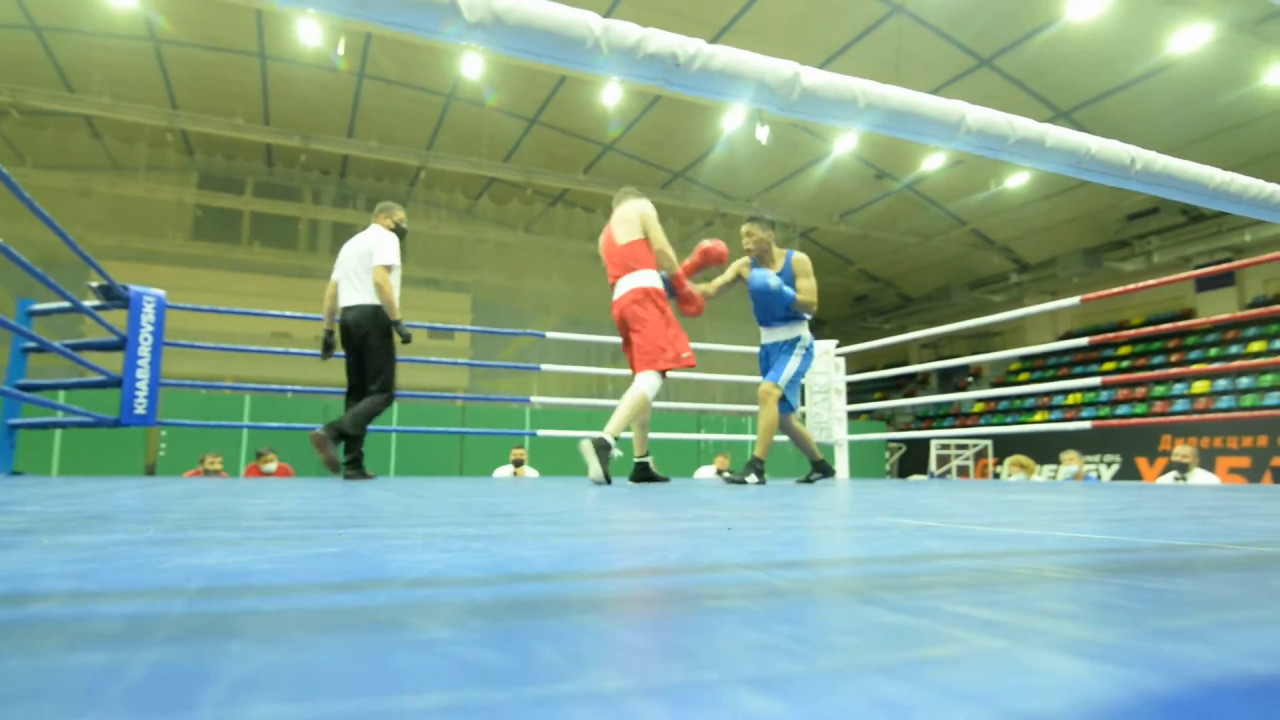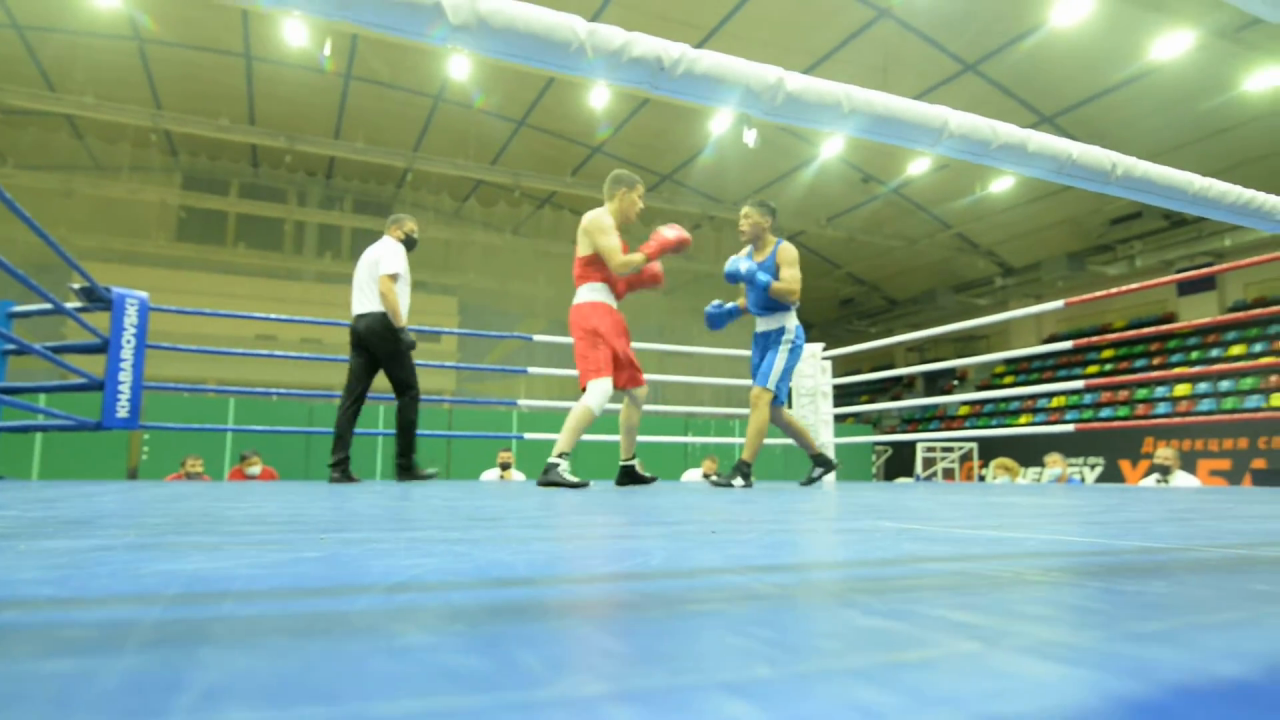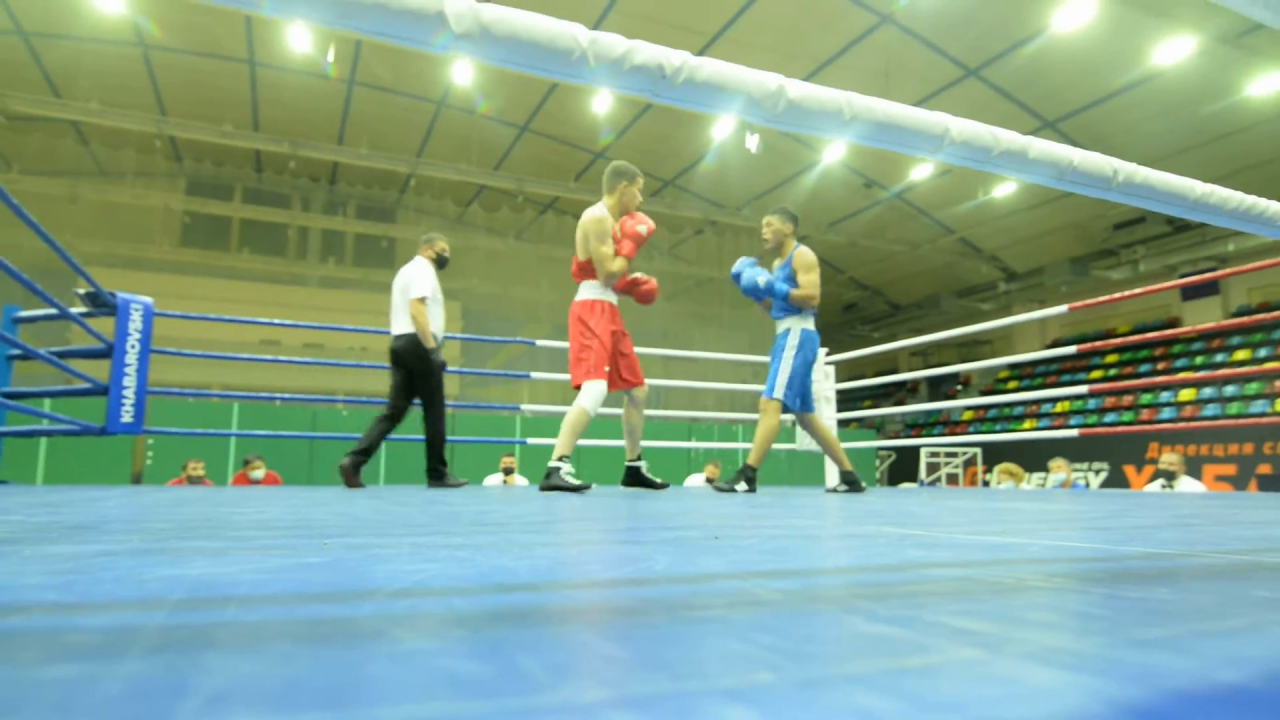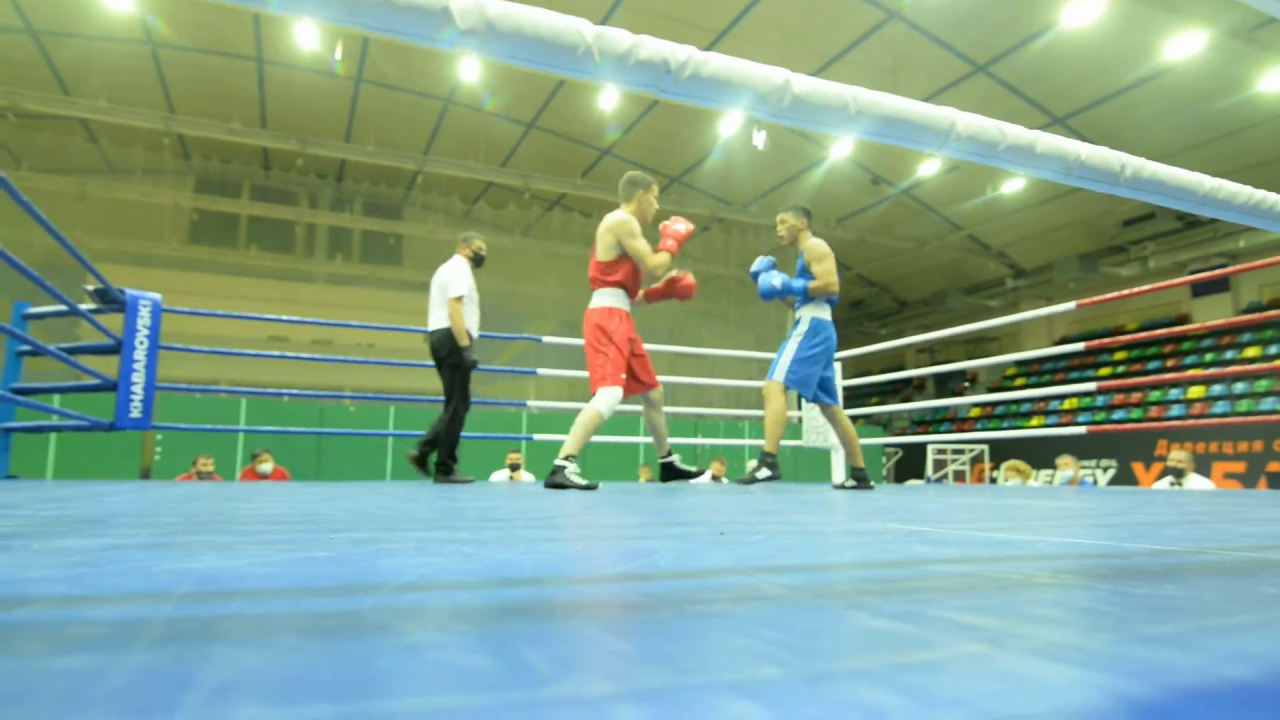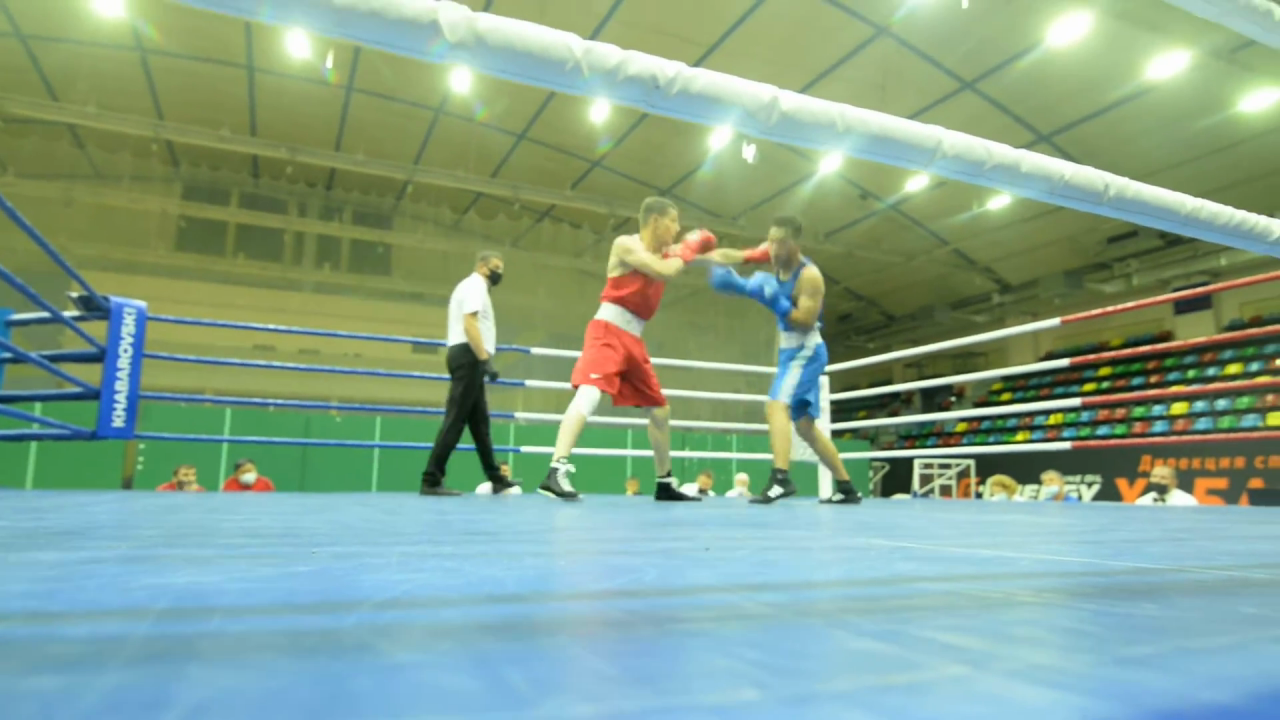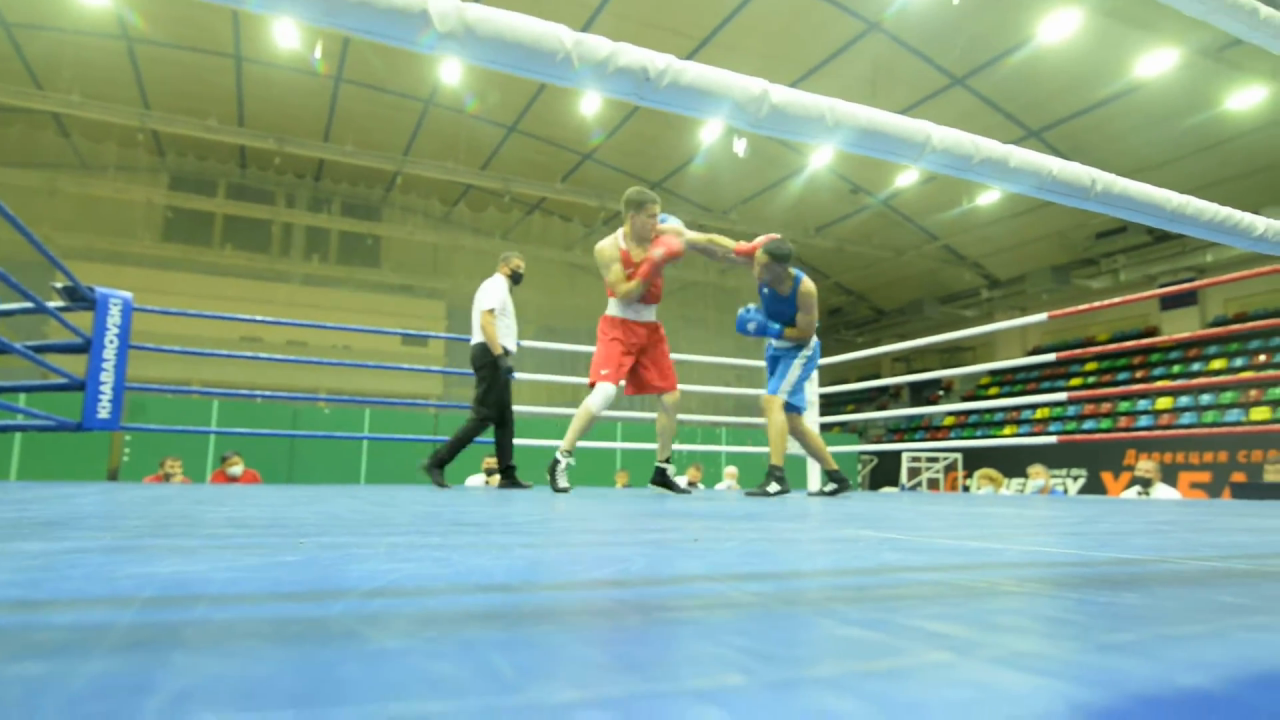
dt=0.2s
person 1, frame 1
left shoulder: (607, 238)
right shoulder: (636, 208)
right elbow: (662, 251)
left wrist: (692, 263)
right wrist: (684, 287)
left hip: (624, 303)
right hip: (642, 298)
left knee: (649, 378)
right knee: (650, 377)
left ankle: (642, 464)
right ankle: (603, 442)
person 1, frame 2
left shoulder: (610, 225)
right shoulder: (597, 219)
right elbow: (621, 267)
left wrist: (640, 276)
right wrist: (658, 246)
left hip: (607, 317)
right hip: (593, 313)
left knee: (636, 391)
right knee: (600, 389)
left ankle: (628, 467)
right ankle: (555, 465)
person 1, frame 3
left shoulder: (607, 220)
right shoulder: (598, 217)
right elbow: (605, 274)
left wrist: (630, 284)
right wrist: (631, 242)
left hip: (606, 313)
right hip: (593, 311)
left knee: (637, 391)
right knee: (595, 389)
left ankle: (634, 468)
right ankle: (556, 468)
person 1, frame 4
left shoulder: (628, 226)
right shoulder: (620, 222)
right elbow: (652, 266)
left wrist: (664, 290)
right wrist: (673, 242)
left hip: (620, 322)
right hip: (608, 319)
left knee: (653, 392)
right knee: (610, 394)
left ankle: (667, 462)
right ankle: (562, 466)
person 1, frame 5
left shoulder: (667, 250)
right shoulder: (627, 245)
left elbow: (702, 251)
right elbow: (665, 271)
right wrist: (687, 250)
left hip: (633, 342)
right hip: (606, 334)
left knee: (660, 411)
right knee: (589, 395)
left ankle: (665, 482)
right ankle: (557, 470)
person 1, frame 6
left shoulder: (666, 232)
right shoulder: (607, 248)
left elbow: (707, 242)
right elbow: (624, 294)
left wrist: (744, 248)
right wrist: (651, 263)
left hip: (650, 327)
right hip: (619, 326)
left knee: (669, 399)
right knee: (604, 392)
left ankle: (663, 470)
right ankle: (561, 459)
person 2, frame 1
left shoulder: (798, 261)
right shoulder: (744, 265)
left elbow: (812, 305)
right elbow: (710, 291)
left wrist: (780, 289)
left hip: (796, 343)
right hip: (769, 347)
left knee: (768, 392)
right knee: (784, 418)
left ankle: (756, 468)
right ankle: (821, 465)
person 2, frame 2
left shoulder: (785, 251)
right shoulder: (746, 253)
left elbow: (791, 294)
left wrist: (754, 276)
right wrist: (728, 310)
left hip: (785, 335)
right hip: (763, 336)
left knee: (760, 398)
right knee: (773, 411)
left ankle: (742, 471)
right ankle: (820, 459)
person 2, frame 3
left shoulder: (802, 254)
right shoulder: (778, 264)
left elbow: (811, 298)
right elbow: (772, 307)
left wrist: (770, 286)
right wrist: (754, 285)
left hip: (798, 337)
right hip: (788, 339)
left knee: (770, 403)
right knee: (805, 417)
left ankle: (746, 477)
right ankle: (850, 477)
person 2, frame 4
left shoulder: (814, 246)
right shoulder: (806, 252)
left elbow: (831, 287)
right elbow: (797, 301)
left wrist: (785, 284)
right wrist: (773, 286)
left hip: (813, 329)
right hip: (822, 332)
left knee: (773, 387)
right knee: (831, 408)
left ankle: (768, 462)
right ankle: (860, 474)
person 2, frame 5
left shoulder: (810, 275)
right shoulder: (778, 261)
left elbow: (806, 322)
left wrist: (776, 300)
left hip: (807, 350)
right hip: (790, 352)
left knee: (777, 408)
right knee: (807, 426)
left ankle: (782, 479)
right ankle: (846, 487)
person 2, frame 6
left shoulder: (804, 289)
right shoulder: (763, 257)
left elbow: (801, 336)
left wrist: (765, 328)
left hip: (801, 350)
right hip: (774, 349)
left knee: (772, 402)
right knee: (792, 420)
left ankle: (776, 478)
right ankle: (835, 477)
person 3, frame 1
left shoulder: (352, 243)
right shoulder: (385, 238)
left elbow: (331, 291)
right elbow: (381, 279)
left wrist: (328, 332)
right wrist: (398, 322)
left hip: (349, 317)
right hip: (372, 317)
left knee: (358, 391)
right knee: (381, 392)
left ankle: (353, 463)
right ankle: (329, 433)
person 3, frame 2
left shoulder: (369, 252)
right shoulder: (392, 249)
right elbow: (386, 287)
right wrist: (402, 329)
left hip: (360, 324)
right hip: (381, 325)
left knee: (353, 397)
right knee: (409, 394)
left ankle: (338, 467)
right ankle: (405, 466)
person 3, frame 3
left shoulder: (406, 271)
right shoulder: (423, 271)
right elbow: (417, 310)
right wrist: (433, 349)
left hip: (399, 343)
right hip: (418, 344)
left knee: (394, 411)
right knee: (434, 410)
left ankle: (354, 460)
right ankle: (437, 473)
person 3, frame 4
left shoulder: (448, 270)
right shoulder: (459, 270)
right elbow: (454, 310)
right wrist: (466, 348)
left hip: (442, 340)
right hip: (452, 340)
left knee: (456, 405)
right knee: (457, 407)
left ankle: (422, 451)
right ankle: (443, 468)
person 3, frame 5
left shoulder: (471, 287)
right shoulder: (475, 286)
right elbow: (469, 325)
right wrist: (485, 360)
left hip: (466, 358)
right hip: (468, 357)
left knee: (479, 421)
right knee: (455, 420)
left ankle: (496, 479)
right ankle: (431, 480)
person 3, frame 6
left shoulder: (501, 290)
right shoulder: (495, 286)
right elbow: (486, 322)
right wrist: (501, 357)
left hip: (491, 358)
right hip: (491, 356)
left knee: (503, 417)
right knee: (483, 416)
left ankle: (508, 476)
right ankle: (437, 463)
